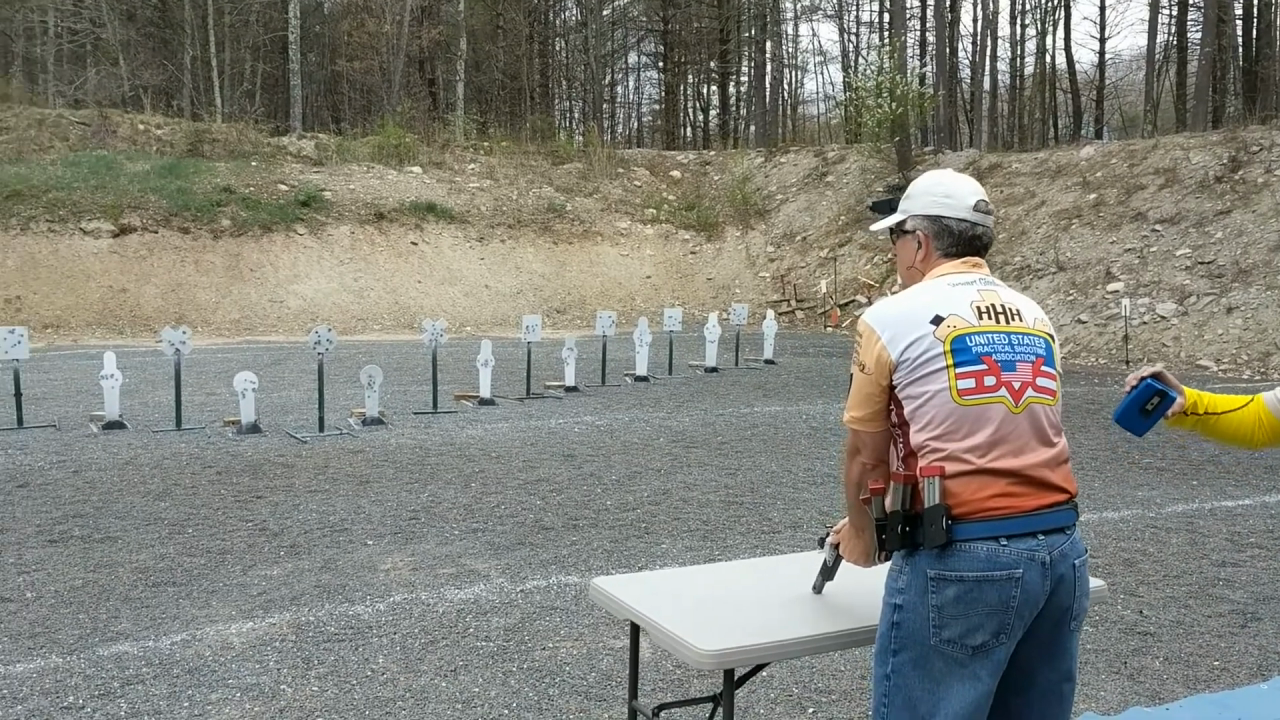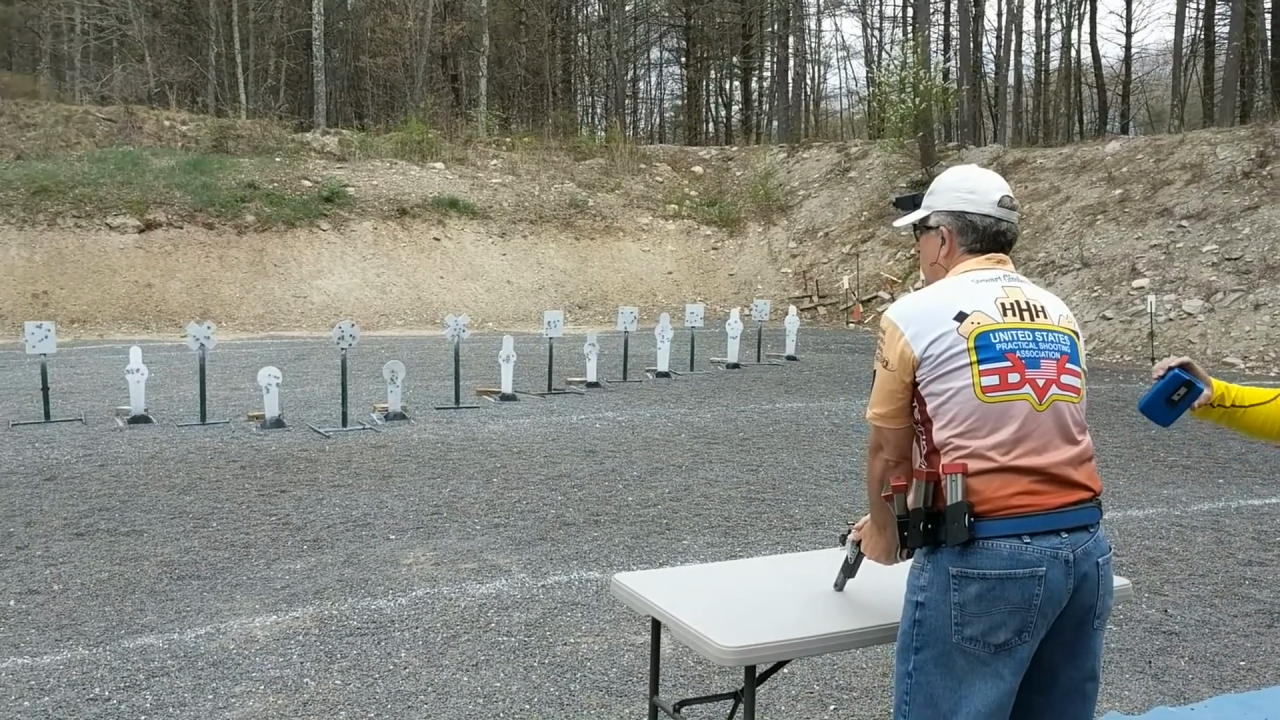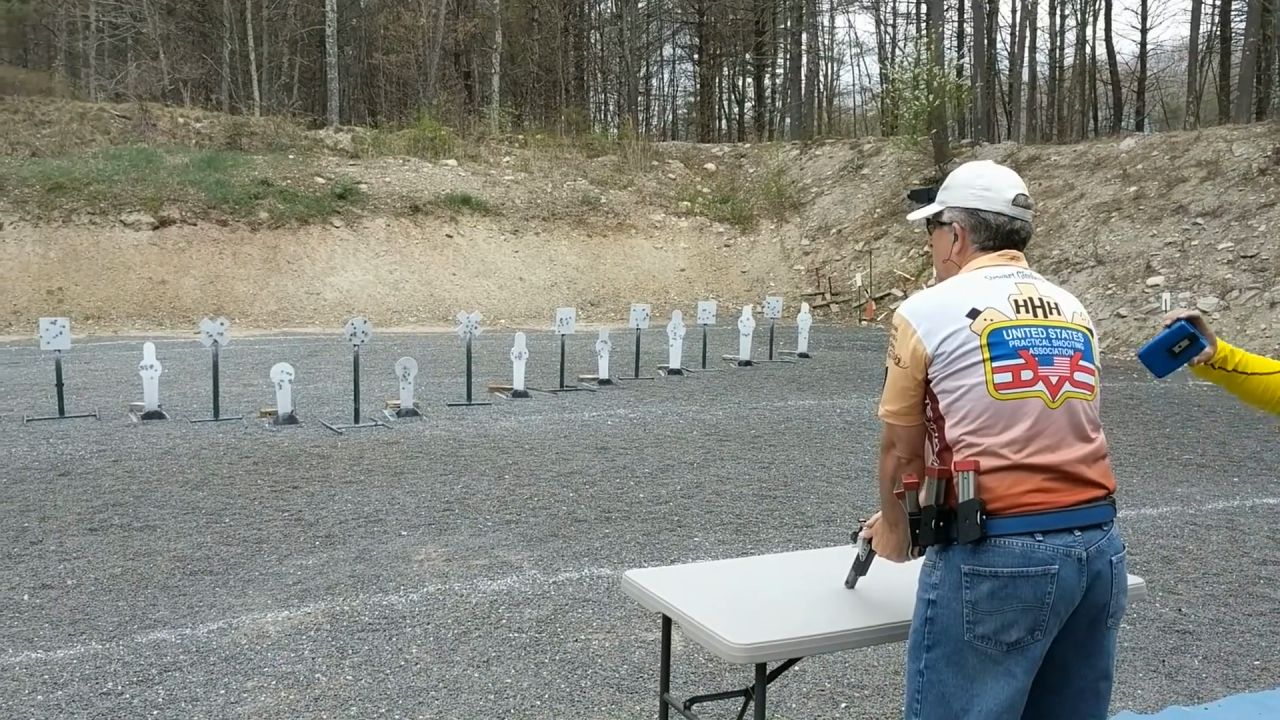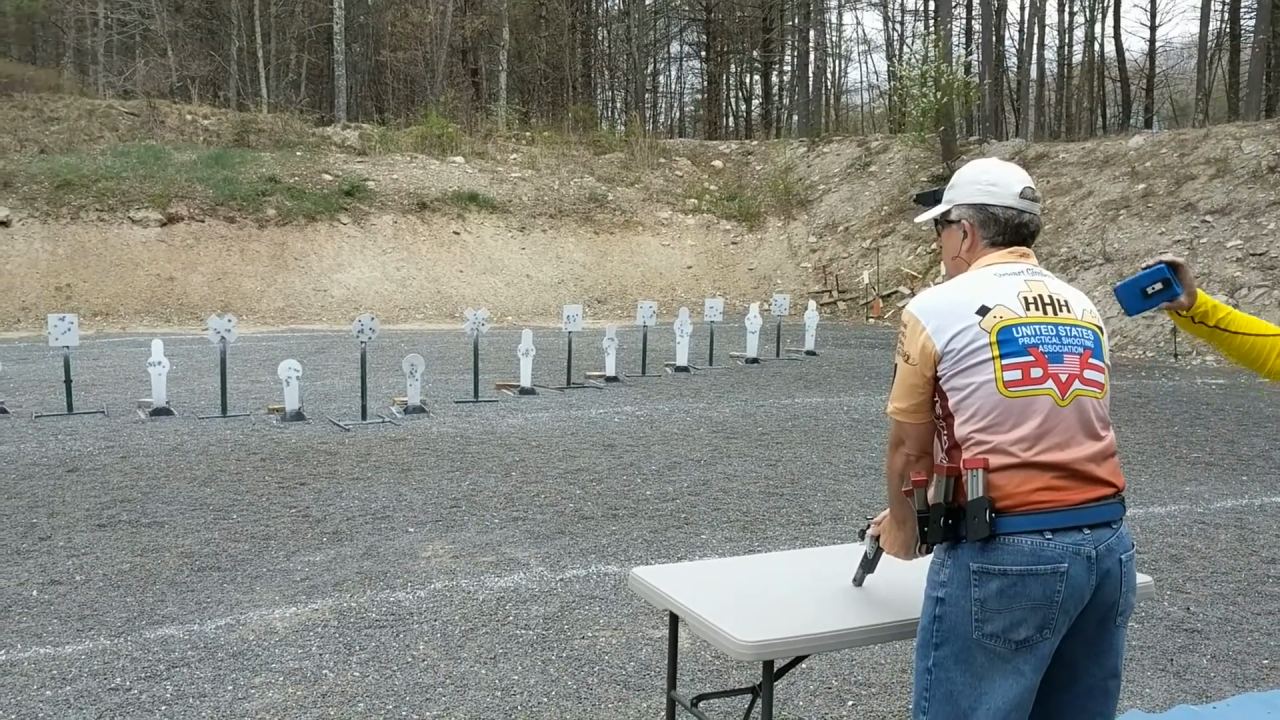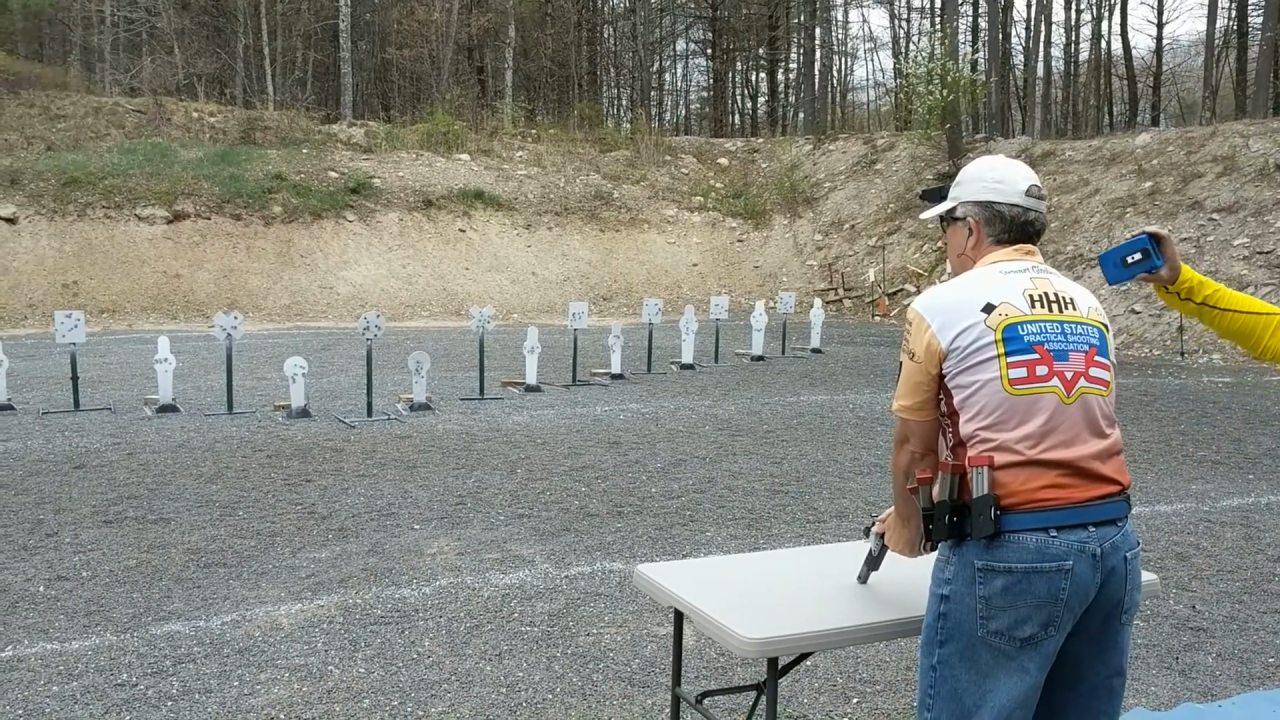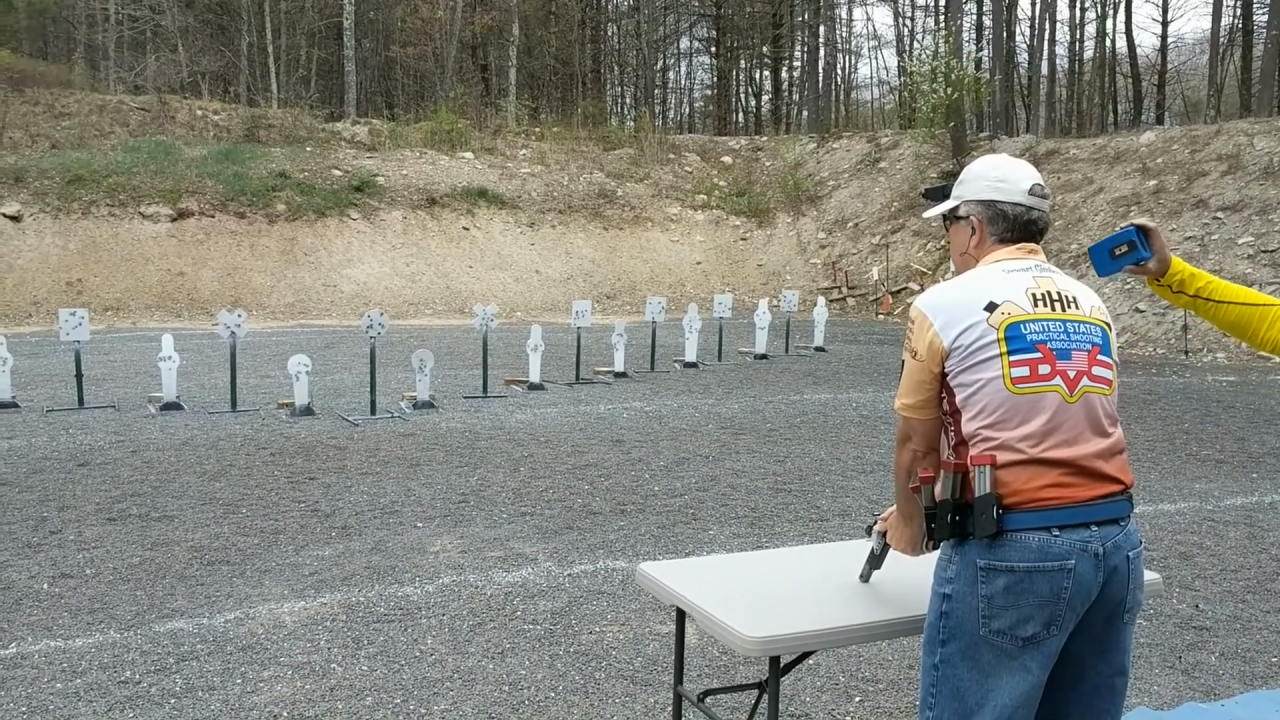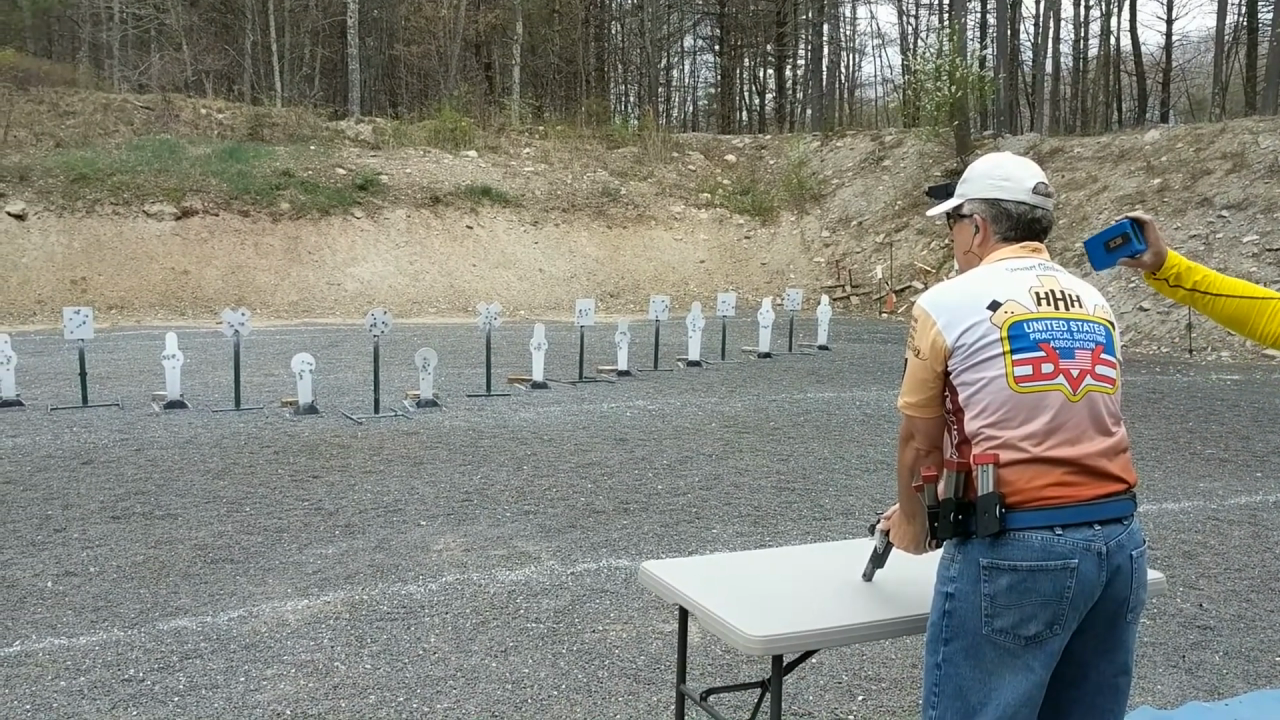
dt=0.4s
person 1, frame 1
left shoulder: (891, 317)
right shoulder: (1034, 317)
left elbow: (866, 456)
left wrist: (861, 534)
left hip: (961, 562)
right hip: (1060, 549)
person 1, frame 2
left shoulder: (915, 314)
right shoulder: (1059, 313)
left elbow: (889, 453)
left wrist: (883, 531)
left hip: (984, 559)
right hip: (1084, 547)
person 1, frame 3
left shoulder: (928, 311)
right shoulder: (1073, 311)
left elbow: (901, 451)
left wrist: (894, 528)
left hip: (995, 556)
right hip: (1097, 544)
person 1, frame 4
left shoulder: (937, 308)
right shoulder: (1084, 308)
left elbow: (910, 448)
left wrist: (903, 526)
left hip: (1004, 555)
right hip: (1107, 545)
person 1, frame 5
left shoulder: (941, 305)
right shoulder: (1087, 305)
left elbow: (914, 446)
left wrist: (906, 523)
left hip: (1009, 551)
right hip: (1111, 541)
person 1, frame 6
left shoulder: (944, 304)
right shoulder: (1092, 305)
left elbow: (918, 445)
left wrist: (910, 523)
left hip: (1013, 551)
right hip: (1115, 541)
person 1, frame 7
left shoulder: (948, 302)
right shoulder: (1095, 303)
left elbow: (920, 443)
left wrist: (913, 521)
left hip: (1016, 549)
right hip: (1118, 539)
